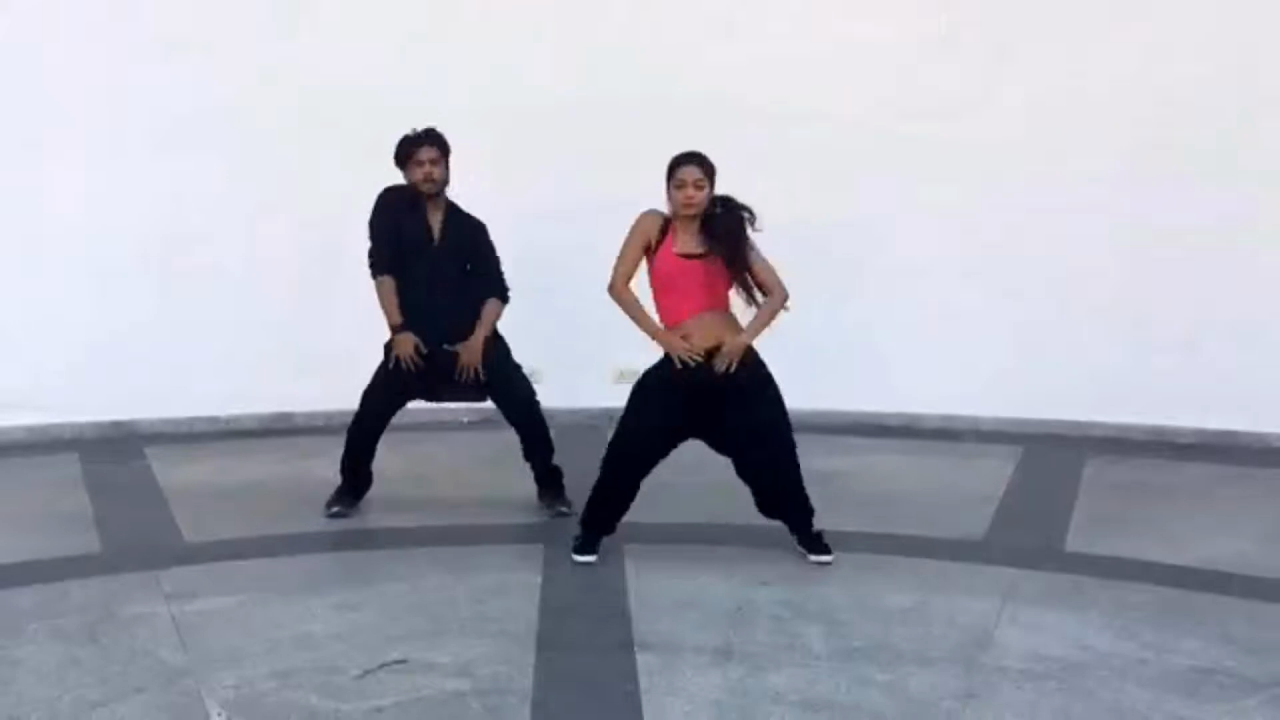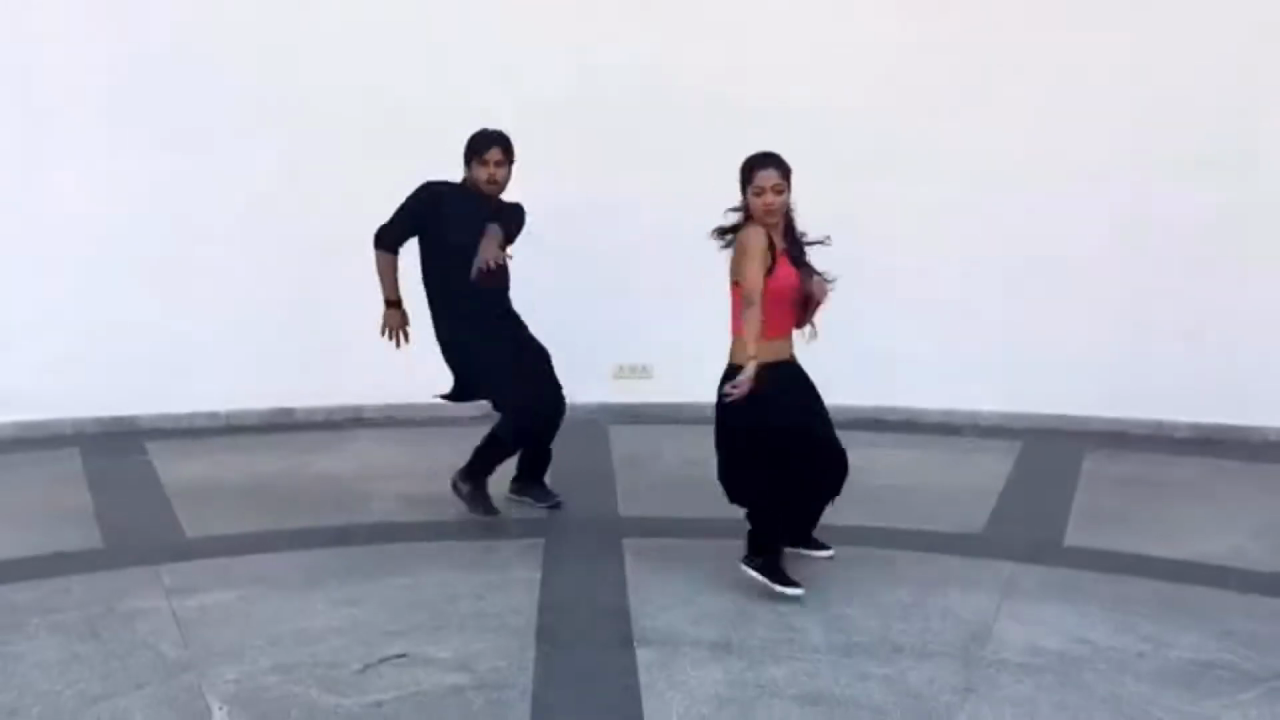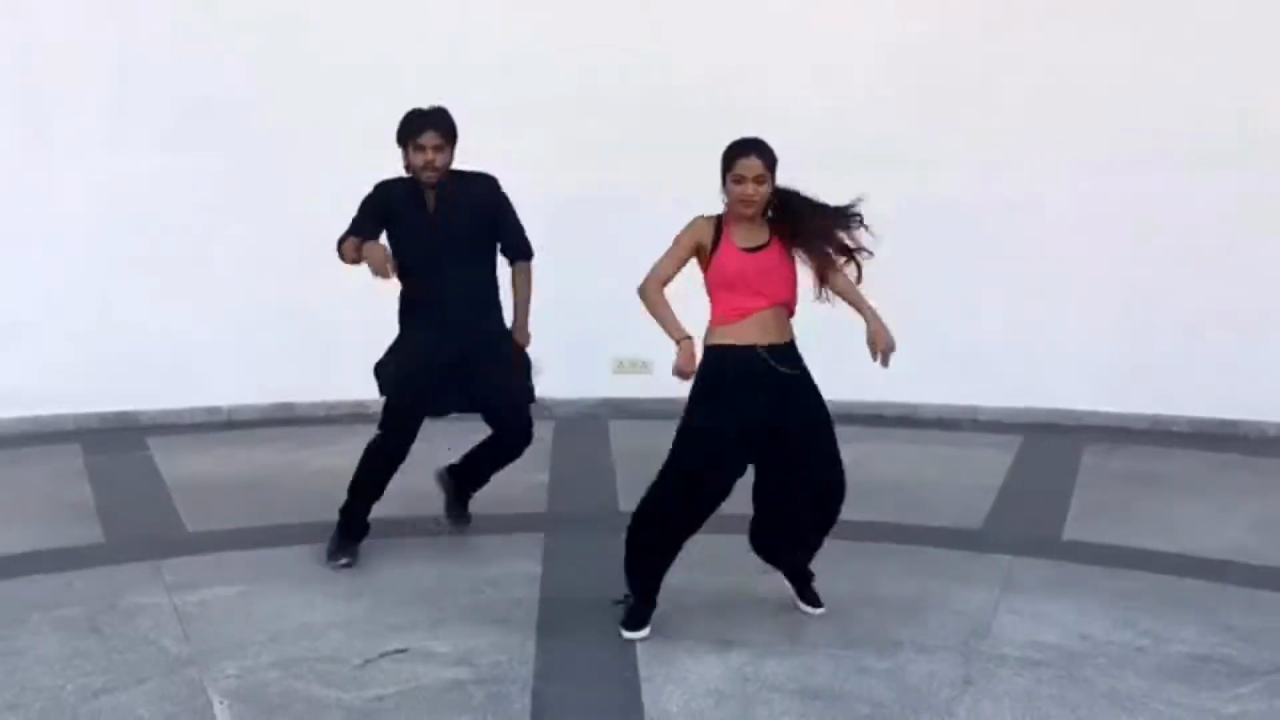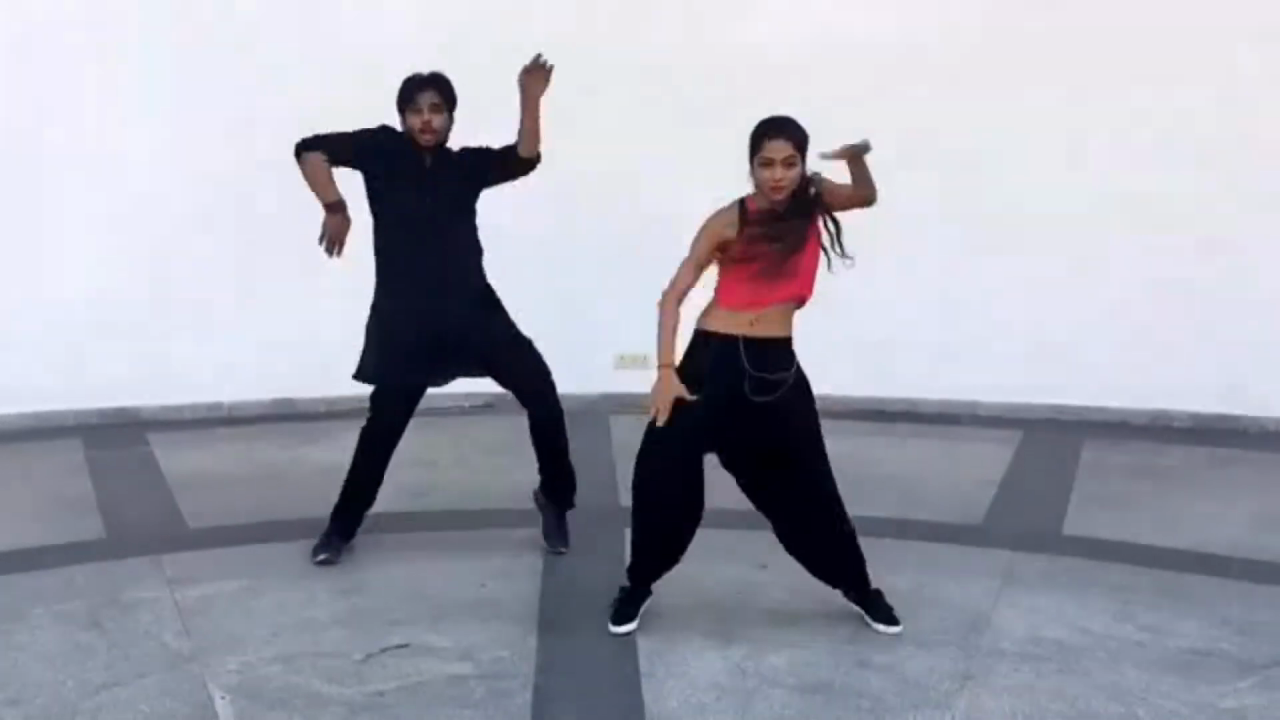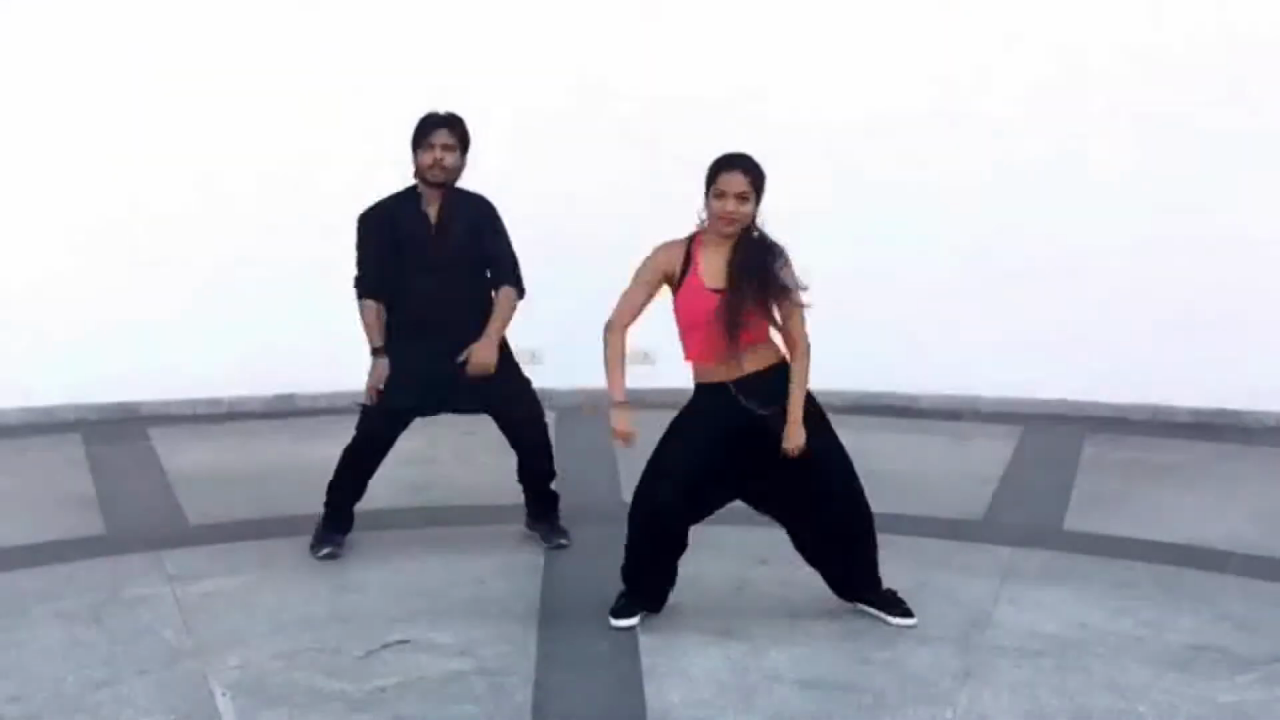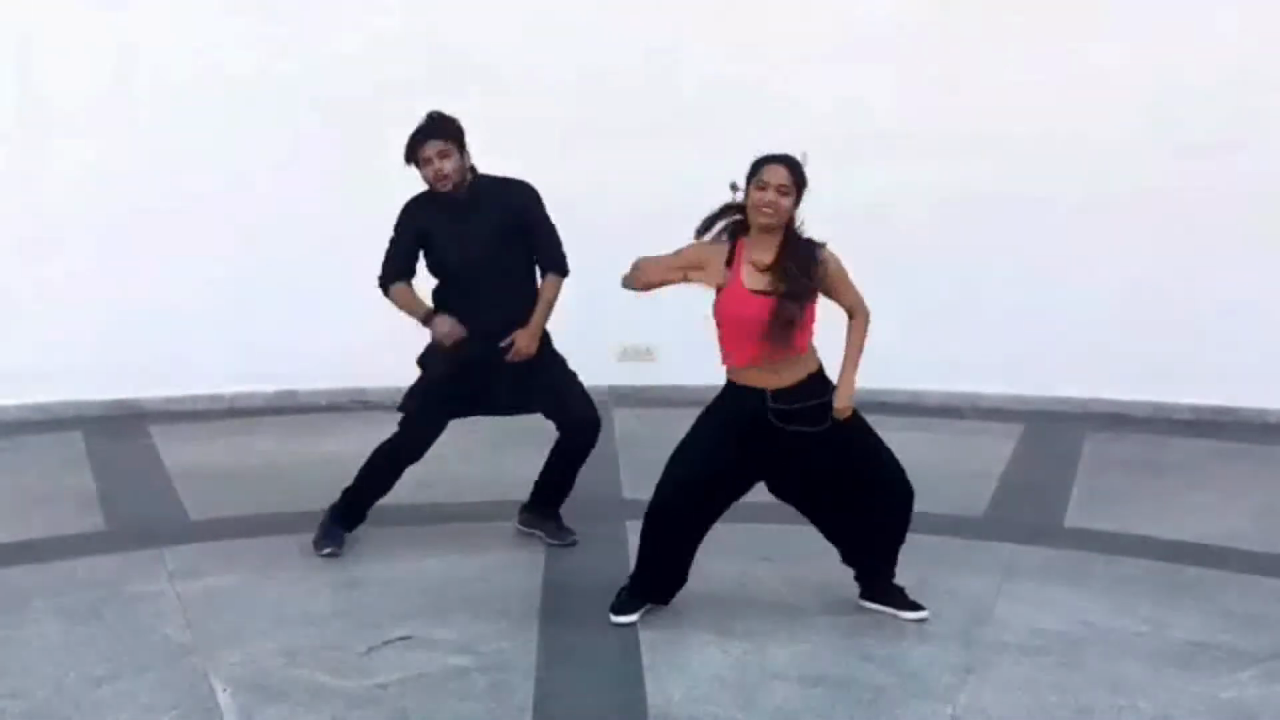
dt=0.5s
person 1, frame 1
left shoulder: (730, 236)
right shoulder: (651, 225)
left elbow: (777, 293)
right elbow: (617, 284)
left wrist: (745, 337)
right wrist: (661, 334)
left hip: (734, 363)
right hip: (678, 368)
left knee: (772, 453)
right knee: (628, 452)
left ankle: (803, 528)
right ankle: (594, 529)
person 1, frame 2
left shoulder: (786, 243)
right shoulder: (751, 237)
right elbow: (752, 301)
left wrist: (813, 293)
right wrist: (752, 363)
left hip: (786, 375)
right hip: (754, 380)
left knee: (827, 464)
left ankle: (792, 532)
right ankle: (764, 553)
person 1, frame 3
left shoulder: (791, 226)
right shoulder: (707, 231)
left elbow: (833, 268)
right elbow: (650, 285)
left wrist: (871, 317)
right wrist: (681, 338)
left hip: (785, 370)
right hip: (723, 376)
left knee: (819, 484)
right knee: (684, 489)
left ankle: (792, 563)
right ankle: (641, 595)
person 1, frame 4
left shoulder: (813, 202)
right shoulder: (728, 222)
left elbow: (865, 196)
right elbow: (674, 295)
left wrist: (856, 160)
right wrist: (665, 370)
left hip: (776, 367)
right hip: (711, 362)
left knee: (809, 487)
right knee: (662, 479)
left ankle: (858, 586)
right ankle: (637, 587)
person 1, frame 5
left shoulder: (769, 259)
right shoulder: (673, 257)
left elbow: (797, 342)
right elbow: (617, 326)
left wrist: (796, 418)
right wrist: (618, 401)
left hip: (774, 391)
right hip: (711, 403)
left knee: (837, 495)
right knee: (656, 502)
left ankle: (867, 589)
right ankle: (641, 592)
person 1, frame 6
left shoulder: (815, 260)
right shoulder: (713, 256)
left elbow: (859, 314)
right elbow: (633, 279)
left wrist: (848, 381)
right wrist: (677, 271)
left hip: (810, 399)
right hip: (741, 406)
left knee: (887, 489)
right knee: (677, 499)
left ankle: (877, 584)
right ankle: (644, 588)
person 2, frame 1
left shoulder: (469, 226)
right shoulder: (390, 206)
left elbow: (496, 290)
right elbow: (383, 270)
left wrist: (478, 341)
right wrist: (399, 330)
left hip: (473, 338)
right hip: (416, 337)
left knee: (526, 409)
right knee: (369, 414)
left ankle: (550, 485)
right ankle: (352, 485)
person 2, frame 2
left shoulder: (509, 213)
right shoulder: (433, 199)
left elbow: (500, 231)
right elbow: (386, 241)
left wrist: (490, 242)
right wrist: (392, 303)
left hip: (503, 326)
right hip: (463, 332)
left knee: (551, 404)
right knee: (528, 413)
left ankle: (527, 480)
right ankle: (472, 476)
person 2, frame 3
left shoulder: (480, 191)
right shoulder: (388, 198)
left elbow: (519, 253)
right elbow: (349, 247)
left wrist: (520, 322)
right wrist: (365, 247)
left hip: (483, 341)
right hip: (421, 344)
left knee: (515, 432)
right knee: (394, 437)
left ankle: (458, 482)
right ankle: (350, 527)
person 2, frame 4
left shoulder: (470, 165)
right shoulder: (381, 147)
left elbow: (524, 161)
right elbow: (311, 150)
left wrist: (530, 99)
right wrist: (335, 205)
left hip: (473, 310)
right hip: (404, 317)
left knee: (542, 396)
right knee: (383, 424)
left ankle: (555, 499)
right ankle: (342, 525)
person 2, frame 5
left shoulder: (479, 211)
right shoulder: (381, 217)
left elbow: (508, 282)
right elbow: (369, 292)
left wrist: (491, 343)
right wrist: (379, 354)
left hip: (477, 346)
right hip: (408, 350)
left knee: (530, 426)
right knee: (370, 438)
left ankle: (542, 513)
right ankle: (334, 520)
person 2, frame 6
left shoulder: (515, 196)
right shoulder: (418, 214)
left elbow: (554, 266)
right elbow: (393, 281)
left wrist: (535, 327)
right wrist: (432, 318)
left hip: (521, 341)
right hip: (457, 349)
left knee: (583, 423)
right knee: (411, 439)
left ankle: (541, 511)
right ankle: (343, 515)
